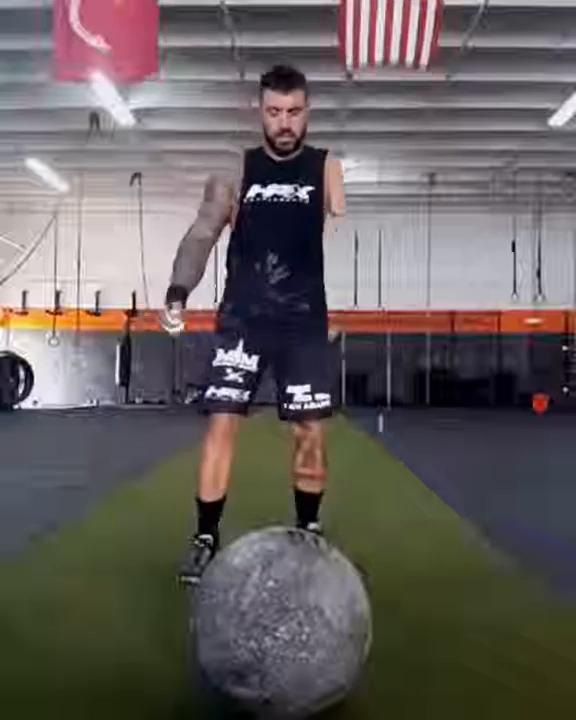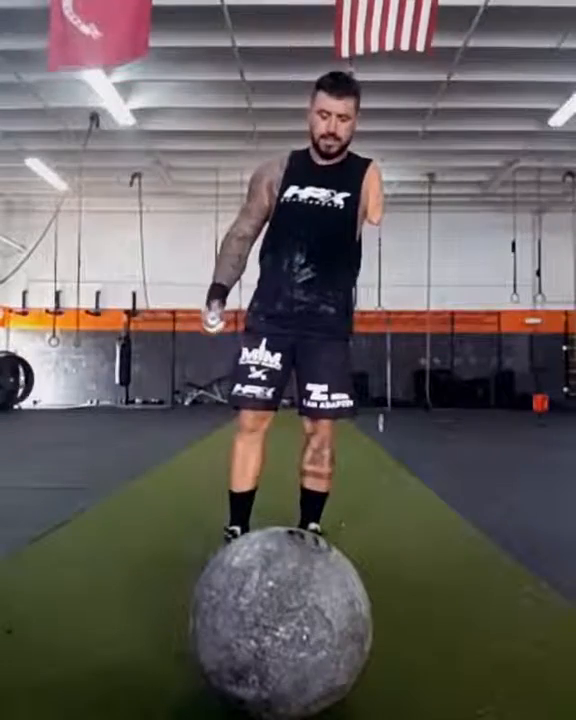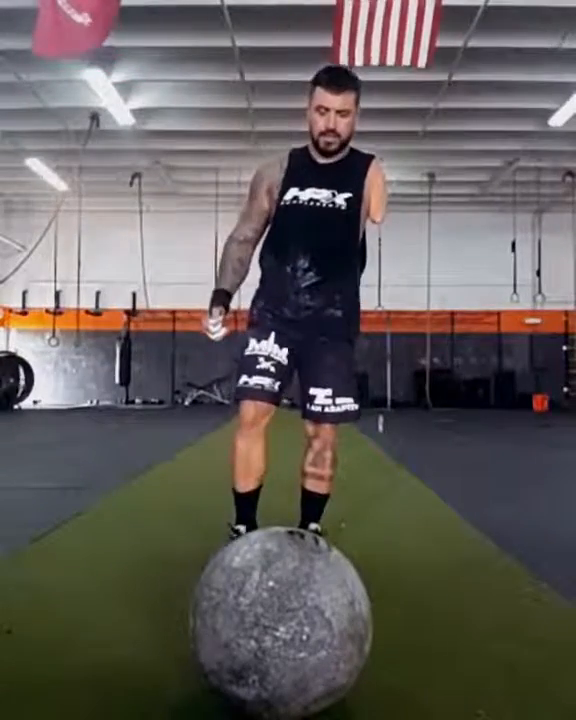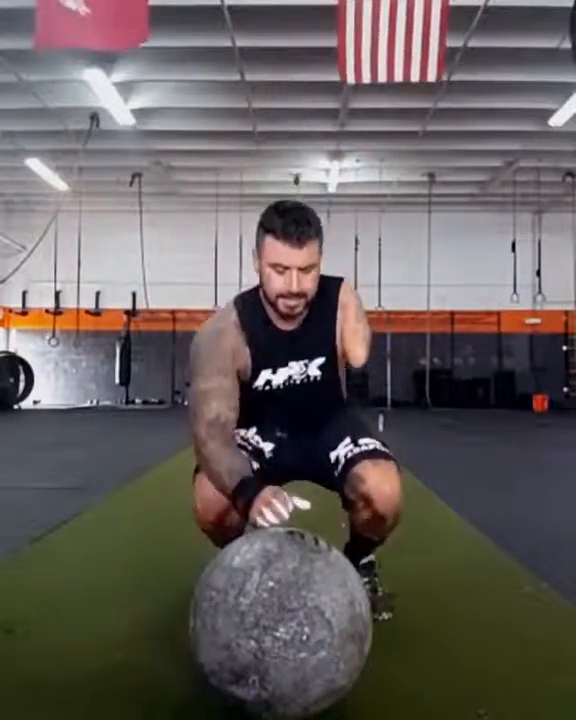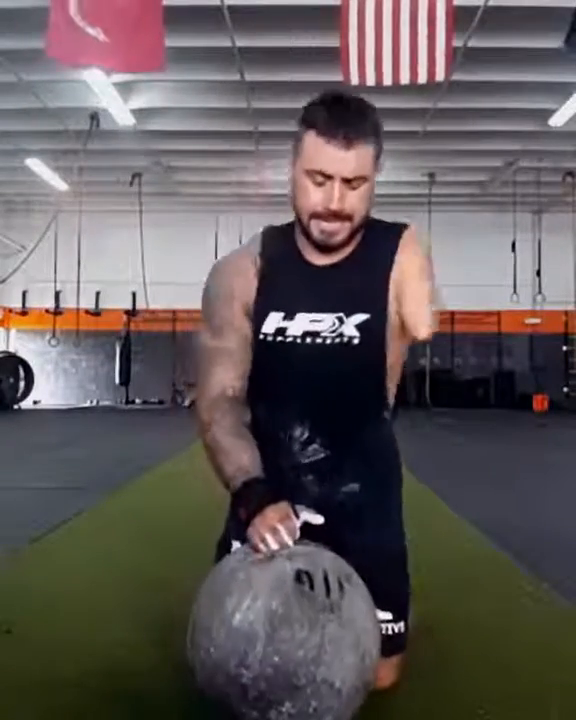
dt=1s
person 1, frame 1
left shoulder: (325, 167)
right shoulder: (236, 172)
right elbow: (202, 235)
right wrist: (178, 293)
left hip: (304, 321)
right hip: (242, 317)
left knee: (310, 431)
right knee: (221, 423)
left ankle: (308, 534)
right ankle: (206, 538)
person 1, frame 2
left shoulder: (366, 175)
right shoulder: (276, 171)
right elbow: (242, 233)
right wrist: (218, 291)
left hip: (328, 325)
right hip: (269, 317)
left knee: (320, 429)
right knee: (251, 420)
left ankle: (309, 533)
right ankle: (237, 532)
person 1, frame 3
left shoulder: (369, 172)
right shoulder: (276, 172)
right elbow: (244, 238)
right wrist: (221, 297)
left hip: (332, 324)
right hip: (273, 315)
left knee: (322, 433)
right knee: (251, 416)
left ankle: (309, 533)
right ankle: (243, 530)
person 1, frame 4
left shoulder: (341, 301)
right shoulder: (224, 333)
right elbow: (210, 428)
right wrist: (248, 492)
left hip: (327, 425)
right hip: (258, 431)
left knee: (384, 491)
right knee: (211, 499)
left ankle: (359, 564)
person 1, frame 5
left shoulder: (403, 255)
right shoulder: (240, 274)
right elbow: (219, 403)
right wrist: (254, 495)
left hip: (364, 488)
right hip: (270, 489)
left knee: (380, 674)
